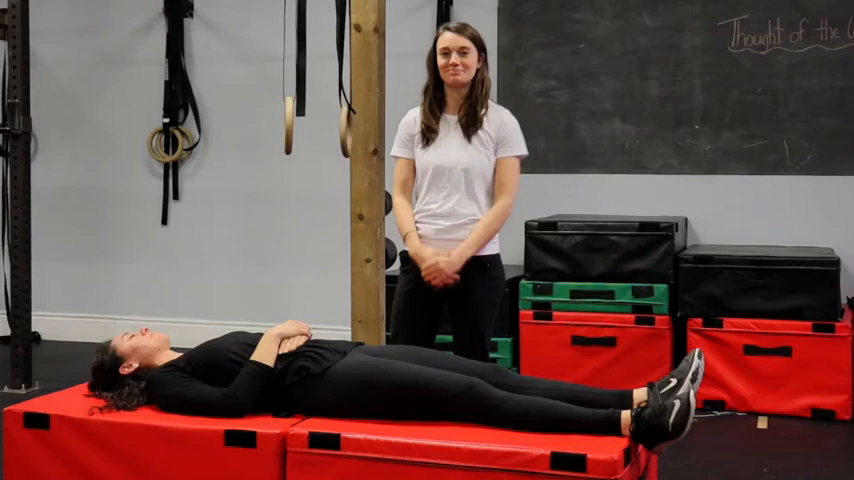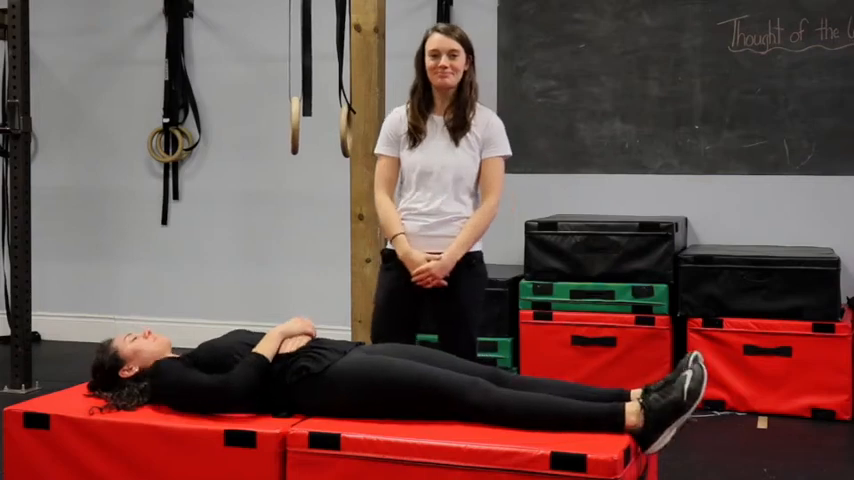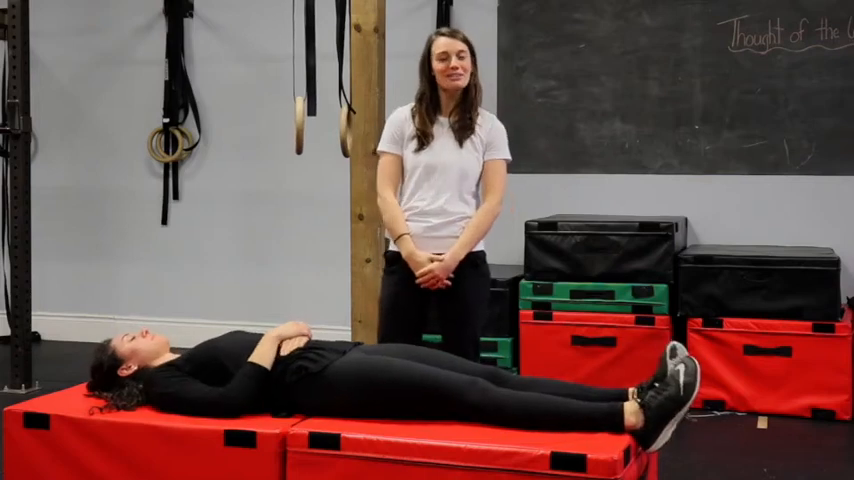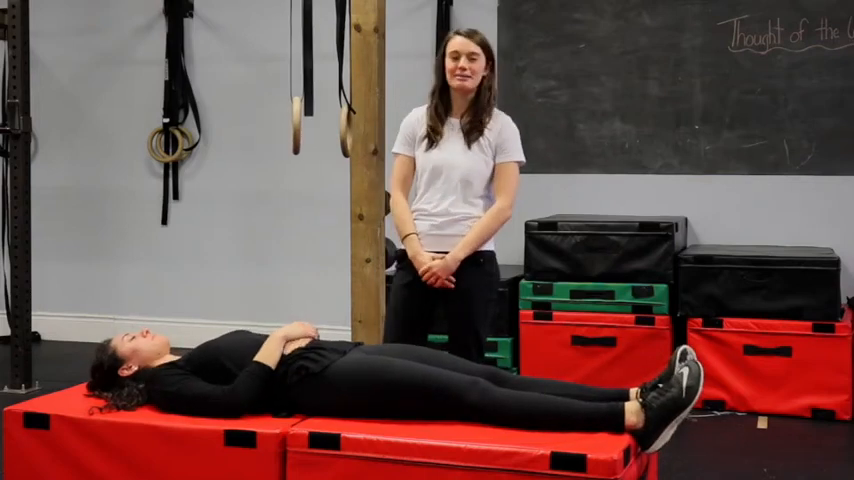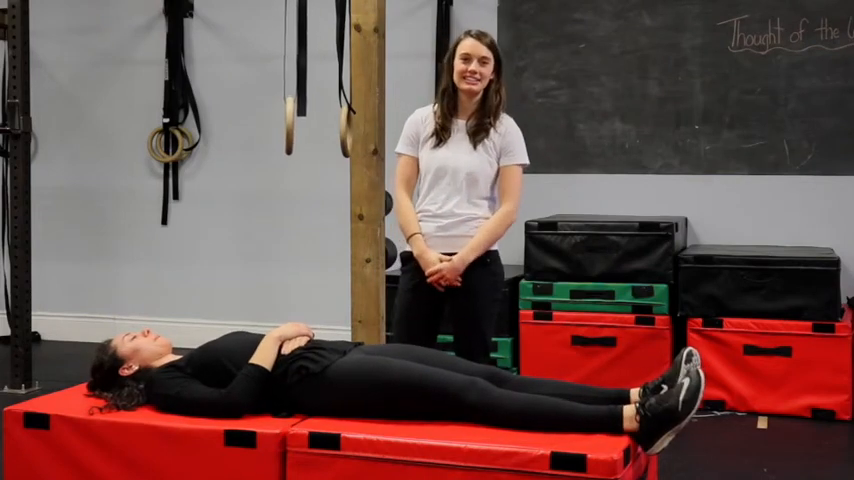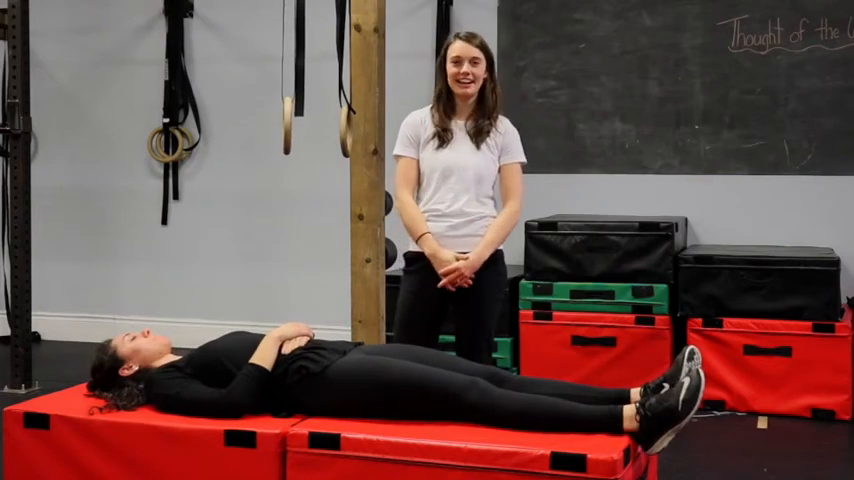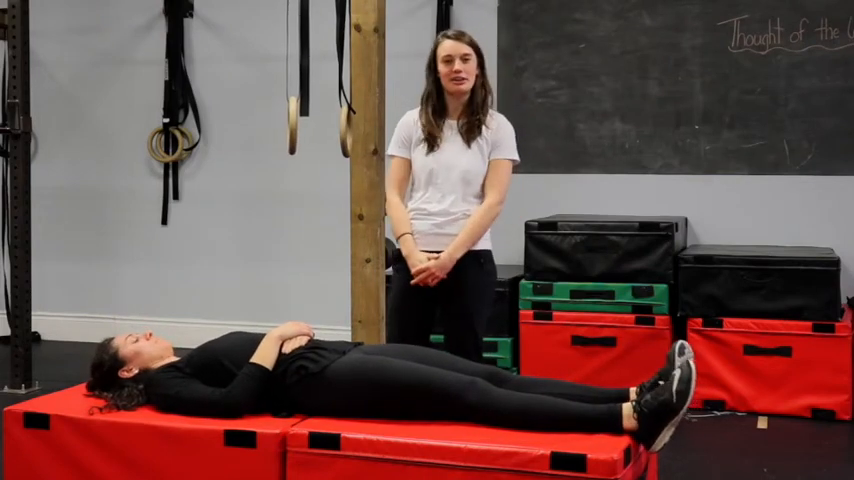
dt=0.5s
person 1, frame 1
left shoulder: (194, 358)
right shoulder: (166, 384)
right elbow: (237, 403)
left wrist: (285, 336)
right wrist: (273, 339)
left hip: (341, 355)
right hip: (320, 383)
left knee: (491, 375)
right knee: (473, 397)
left ankle: (640, 397)
right ankle: (633, 425)
person 1, frame 2
left shoulder: (192, 359)
right shoulder: (168, 381)
right elbow: (234, 390)
left wrist: (287, 336)
right wrist: (276, 334)
left hip: (340, 356)
right hip: (317, 382)
left knee: (491, 376)
right knee: (473, 397)
left ankle: (638, 397)
right ankle: (634, 419)
person 1, frame 3
left shoulder: (192, 358)
right shoulder: (164, 384)
right elbow: (235, 400)
left wrist: (283, 337)
right wrist: (273, 339)
left hip: (339, 355)
right hip: (320, 384)
left knee: (490, 376)
right knee: (472, 397)
left ankle: (635, 395)
right ankle: (633, 419)
person 1, frame 4
left shoulder: (191, 358)
right shoulder: (167, 385)
right elbow: (239, 400)
left wrist: (285, 337)
right wrist: (278, 339)
left hip: (340, 354)
right hip: (319, 383)
left knee: (490, 375)
right knee: (472, 397)
left ankle: (637, 395)
right ankle: (632, 418)
person 1, frame 5
left shoulder: (194, 358)
right shoulder: (166, 385)
right elbow: (236, 402)
left wrist: (284, 338)
right wrist: (273, 340)
left hip: (339, 355)
right hip: (319, 384)
left knee: (490, 376)
right knee: (472, 398)
left ankle: (638, 397)
right ankle: (632, 422)
person 1, frame 6
left shoulder: (192, 359)
right shoulder: (166, 385)
right elbow: (237, 402)
left wrist: (284, 336)
right wrist: (274, 339)
left hip: (338, 354)
right hip: (318, 383)
left knee: (490, 375)
right knee: (473, 396)
left ankle: (637, 397)
right ankle: (632, 420)
person 1, frame 7
left shoulder: (194, 358)
right shoulder: (168, 388)
right elbow: (237, 401)
left wrist: (286, 336)
right wrist: (274, 339)
left hip: (340, 355)
right hip: (320, 384)
left knee: (492, 376)
right knee: (473, 398)
left ankle: (636, 395)
right ankle: (631, 420)
person 2, frame 1
left shoulder: (500, 122)
right shoulder: (413, 122)
left elbow: (503, 201)
right elbow: (401, 195)
left wrist: (459, 257)
right wrist: (418, 249)
left hip: (478, 263)
right hip: (419, 261)
left knee: (471, 365)
person 2, frame 2
left shoulder: (486, 123)
right shoulder: (399, 120)
left elbow: (490, 202)
right elbow: (383, 194)
left wrist: (448, 258)
right wrist: (406, 251)
left hip: (462, 262)
right hip: (402, 260)
left knee: (459, 363)
person 2, frame 3
left shoulder: (488, 127)
right shoulder: (403, 120)
left elbow: (492, 202)
right elbow: (385, 194)
left wrist: (451, 258)
right wrist: (411, 252)
left hip: (466, 262)
right hip: (405, 260)
left knee: (462, 362)
person 2, frame 4
left shoulder: (501, 127)
right shoulder: (417, 121)
left elbow: (503, 205)
right elbow: (398, 194)
left wrist: (453, 258)
right wrist: (416, 252)
left hip: (472, 261)
right hip: (415, 258)
left knee: (466, 362)
person 2, frame 5
left shoulder: (505, 130)
right shoulder: (421, 121)
left elbow: (508, 208)
right elbow: (402, 194)
left wrist: (461, 260)
right wrist: (422, 252)
left hip: (478, 263)
right hip: (420, 259)
left knee: (472, 362)
person 2, frame 6
left shoulder: (502, 130)
right shoulder: (417, 123)
left elbow: (513, 205)
right elbow: (404, 196)
left wrist: (475, 258)
right wrist: (435, 252)
left hip: (483, 263)
right hip: (424, 258)
left knee: (474, 362)
person 2, frame 7
left shoulder: (496, 128)
right shoulder: (412, 123)
left elbow: (493, 201)
right elbow: (394, 194)
left wrist: (448, 258)
right wrist: (411, 252)
left hip: (470, 259)
right hip: (413, 259)
left knee: (464, 360)
